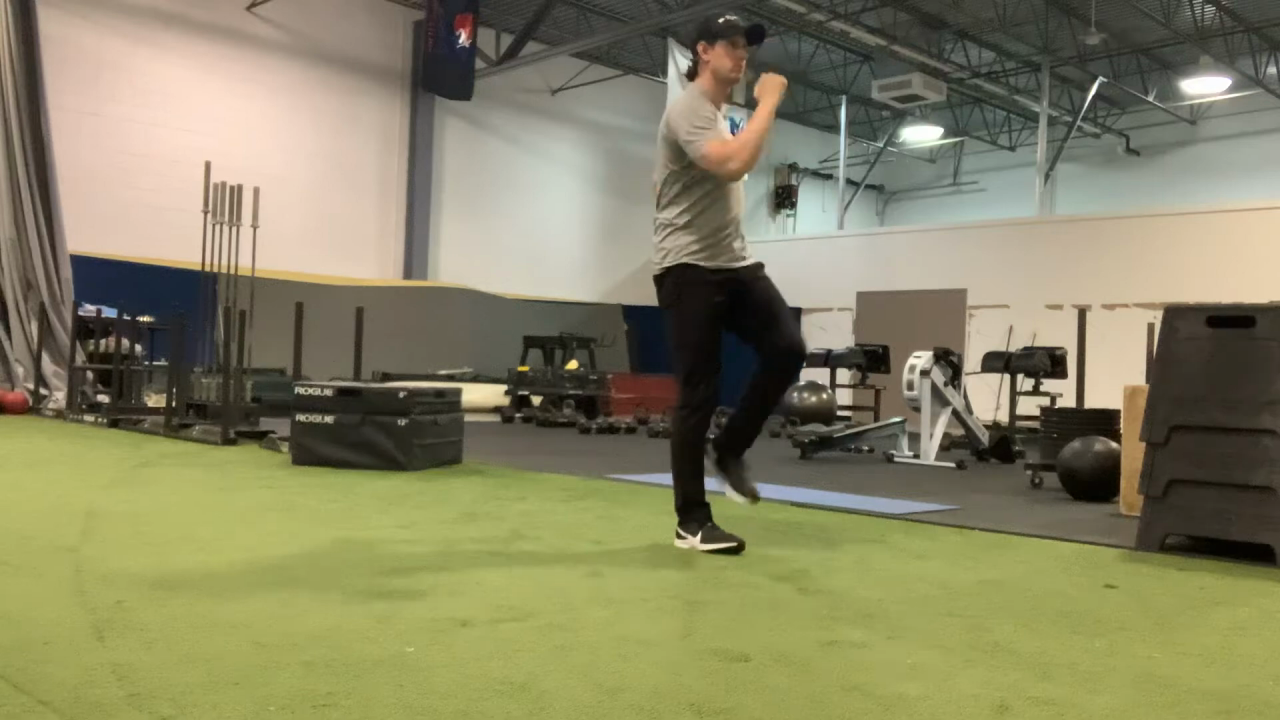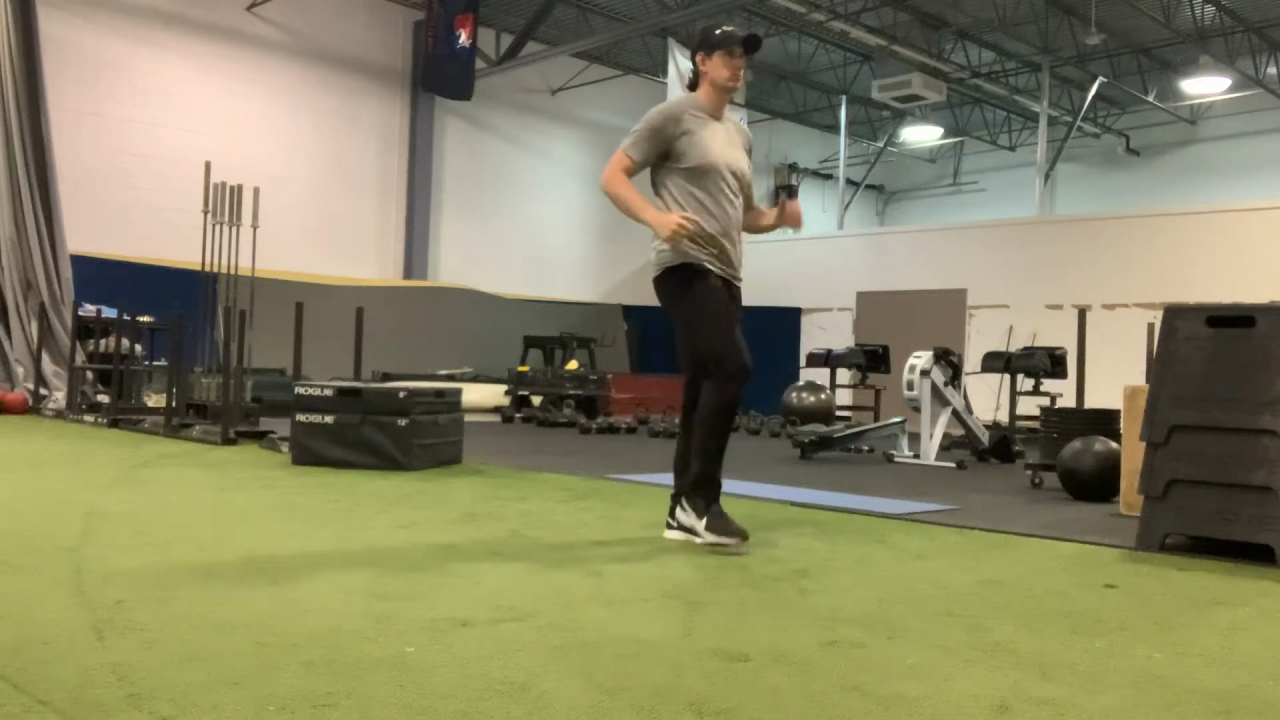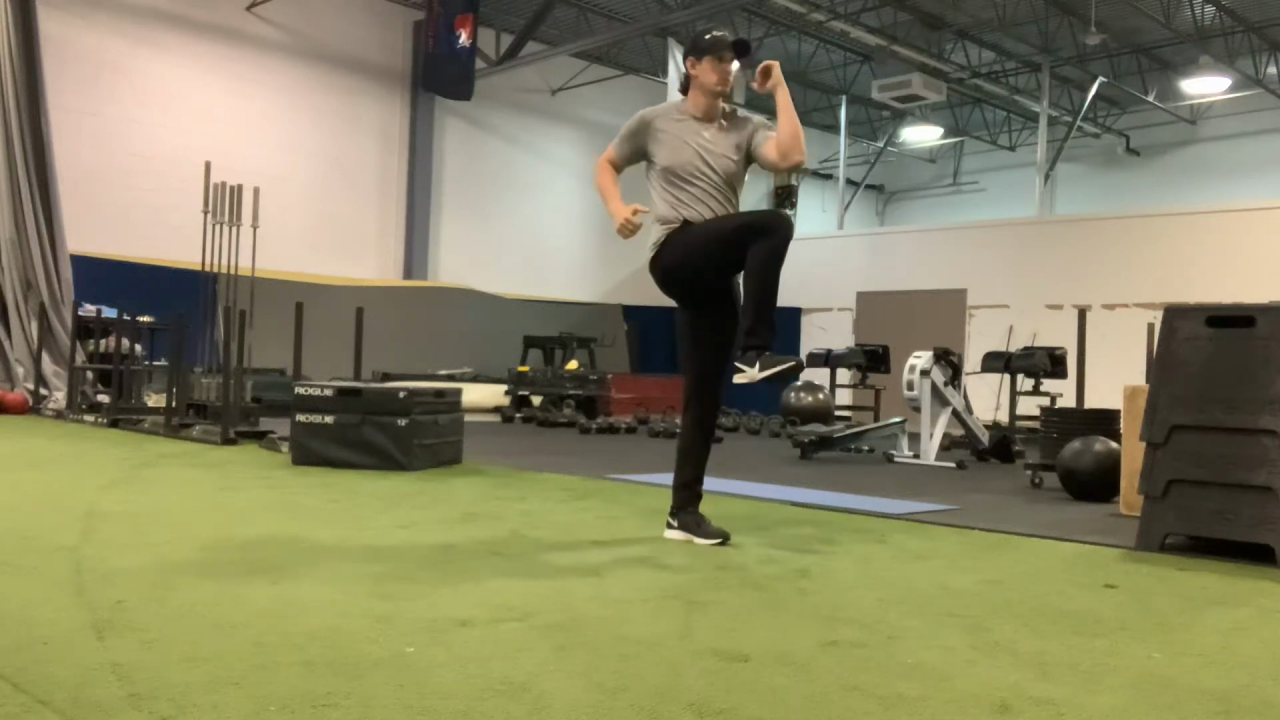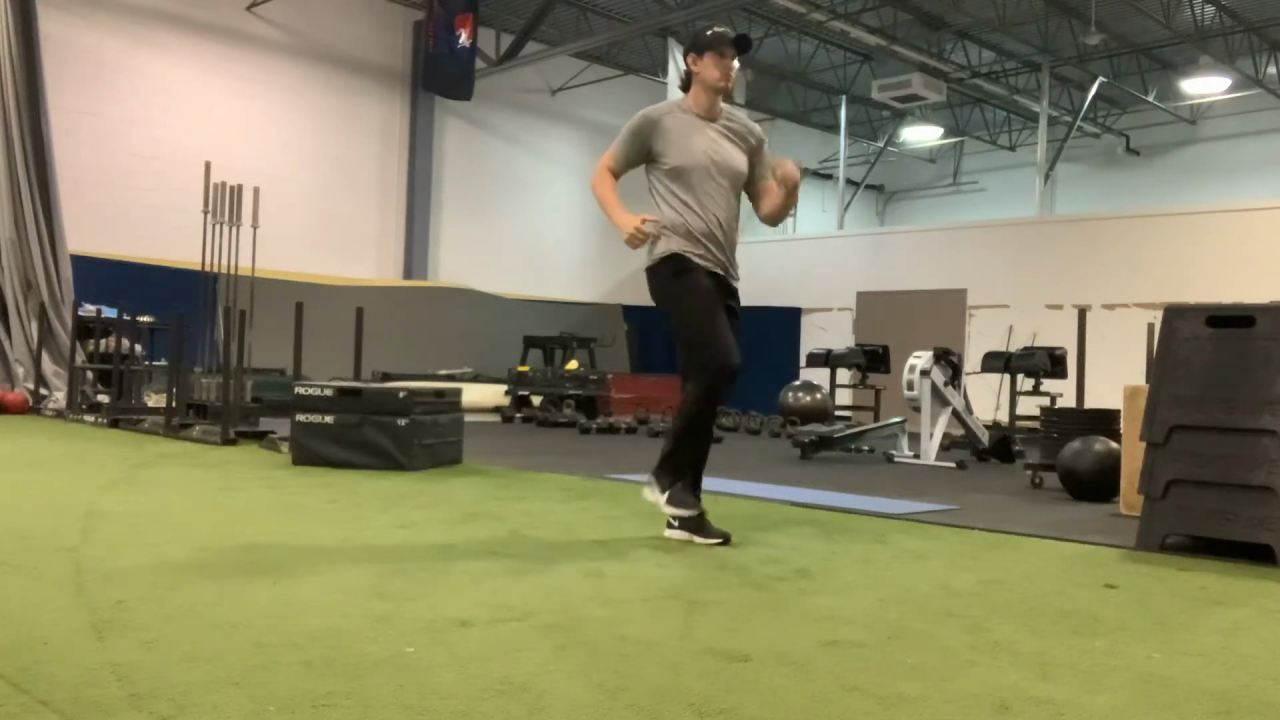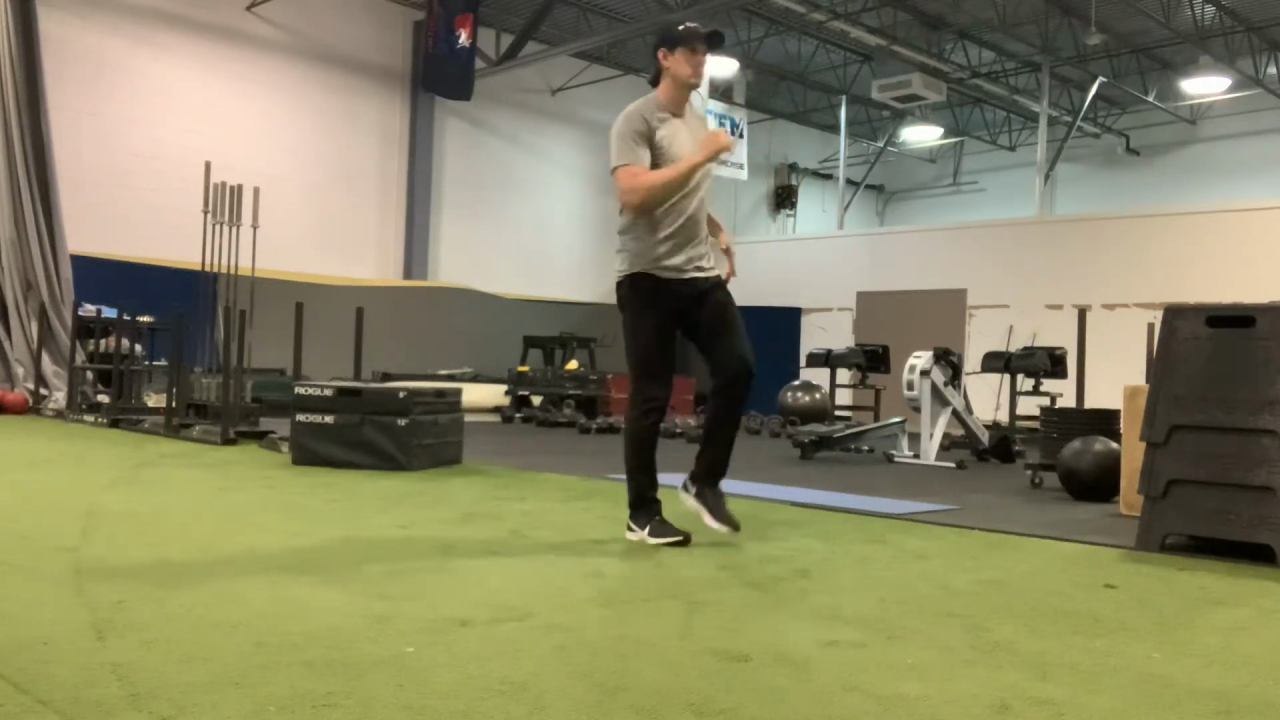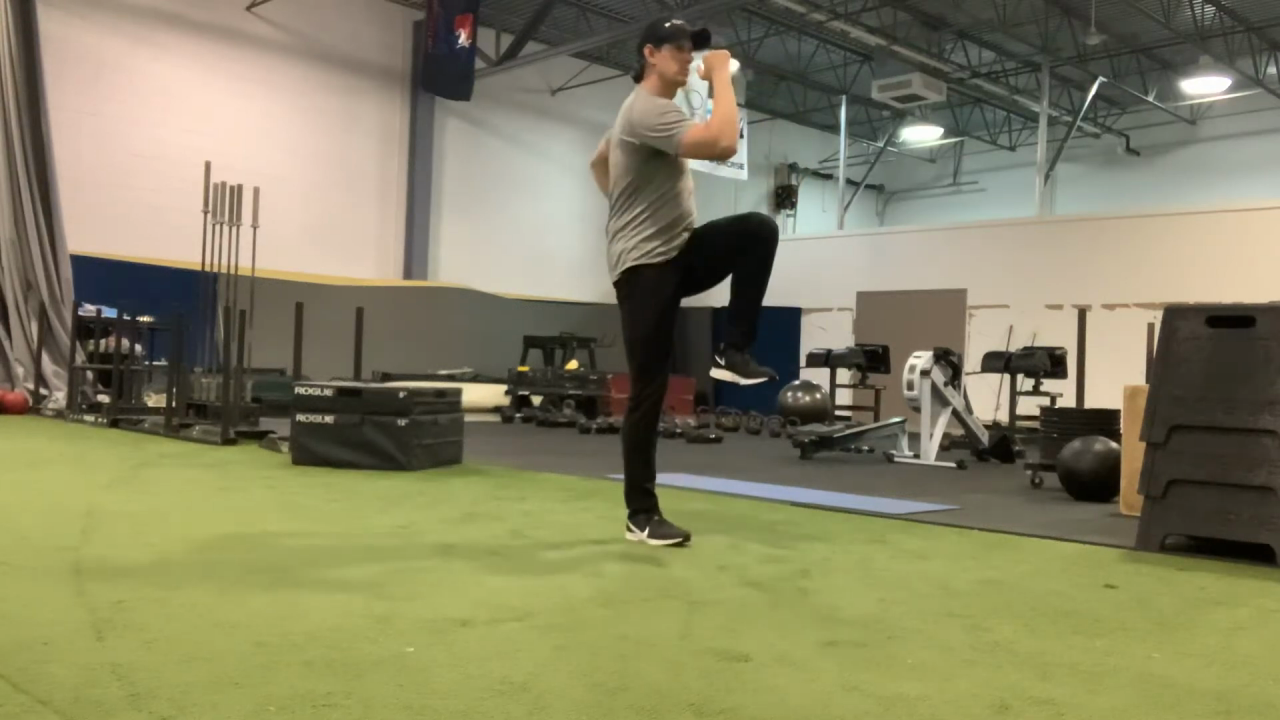
dt=0.7s
person 1, frame 1
left shoulder: (713, 114)
right shoulder: (690, 109)
right elbow: (732, 164)
right wrist: (769, 102)
left hip: (731, 263)
right hip: (689, 270)
left knee: (788, 348)
right knee: (698, 396)
left ankle: (727, 452)
right ankle: (691, 521)
person 1, frame 2
left shoulder: (739, 137)
right shoulder: (672, 117)
left elbow: (746, 215)
right elbow: (614, 175)
left wrist: (778, 216)
right wrist: (654, 216)
left hip: (724, 278)
right hip: (685, 270)
left knee: (704, 393)
right knee: (732, 372)
left ankle: (685, 510)
right ankle: (697, 500)
person 1, frame 3
left shoulder: (745, 128)
right shoulder: (653, 122)
left elbow: (791, 158)
right elbow: (606, 163)
left wrist: (779, 89)
right wrist: (617, 207)
left hip: (718, 274)
right hip: (677, 255)
left knee: (705, 396)
right knee: (774, 225)
left ankle: (684, 510)
right ankle: (755, 353)
person 1, frame 4
left shoulder: (747, 133)
right shoulder: (657, 121)
left elbow: (766, 209)
right elbow: (602, 173)
left wrist: (786, 189)
right wrist: (622, 218)
left hip: (721, 275)
right hip: (676, 266)
left knee: (710, 393)
right knee: (720, 365)
left ankle: (688, 507)
right ankle: (666, 476)
person 1, frame 5
left shoulder: (699, 123)
right shoulder: (638, 119)
right elbow: (633, 192)
left wrist: (717, 232)
right wrist: (699, 156)
left hip: (701, 276)
right hip: (649, 278)
left knee: (738, 371)
right knee: (651, 397)
left ankle: (705, 484)
right ankle: (642, 514)
person 1, frame 6
left shoulder: (652, 109)
right shoulder: (648, 110)
left elbow: (598, 160)
right elbow: (723, 144)
right wrist: (721, 77)
left hip: (680, 251)
right hip: (644, 264)
left knee: (759, 231)
right knee: (648, 392)
left ankle: (734, 352)
right ankle: (641, 514)
